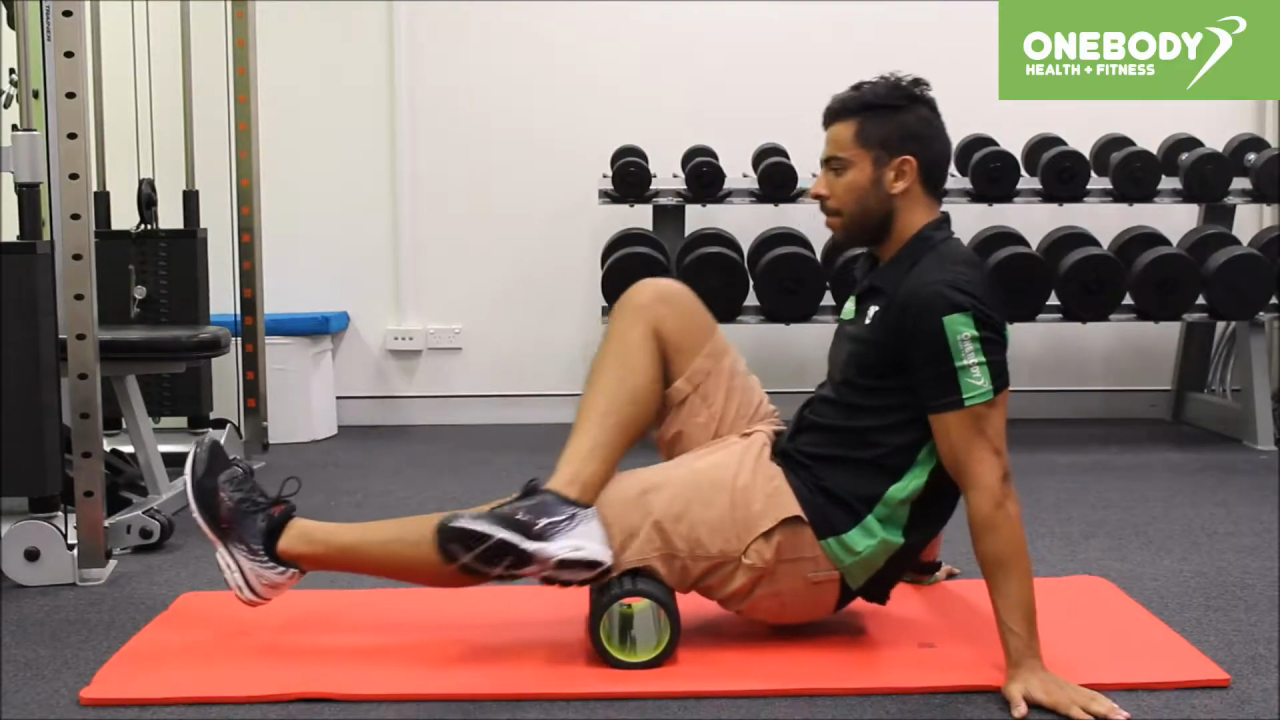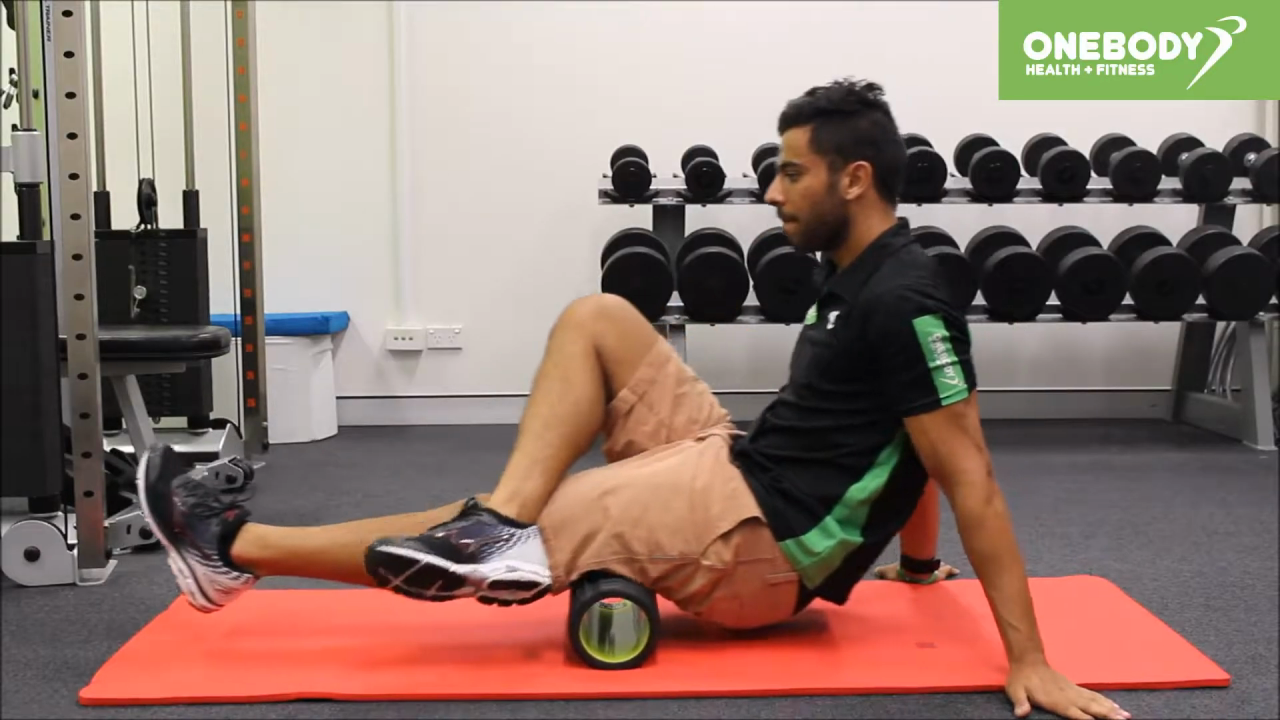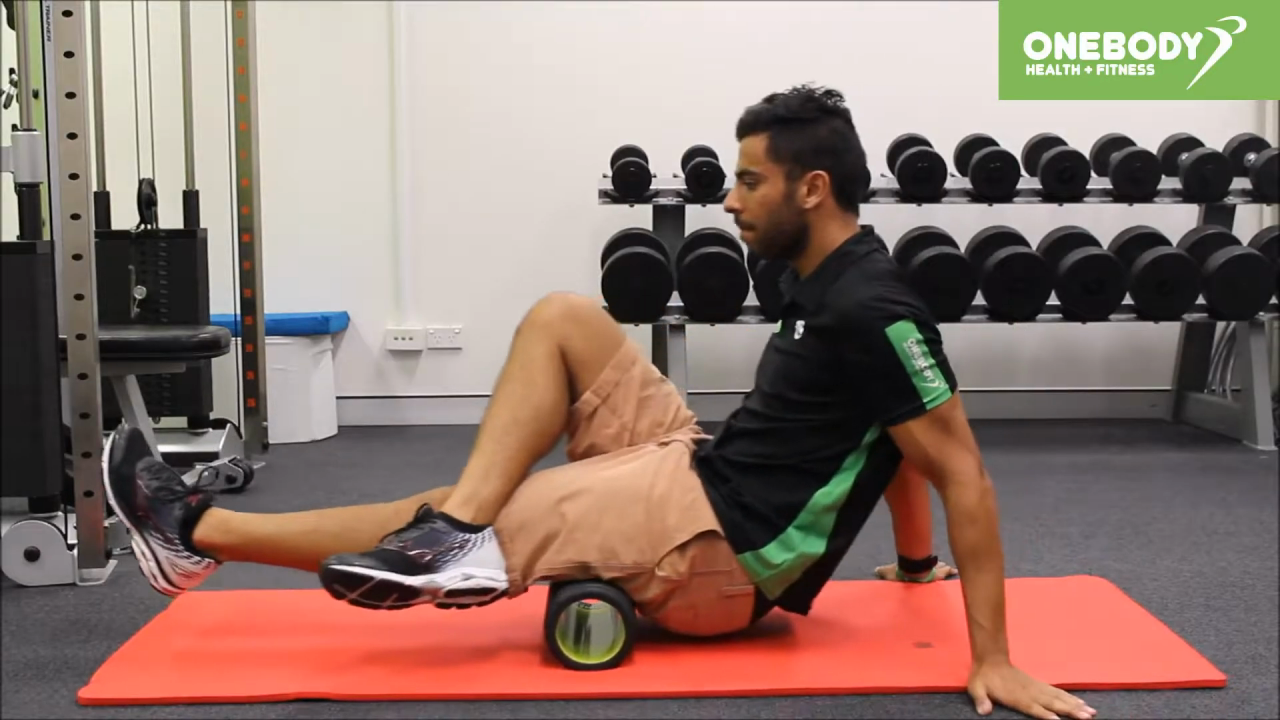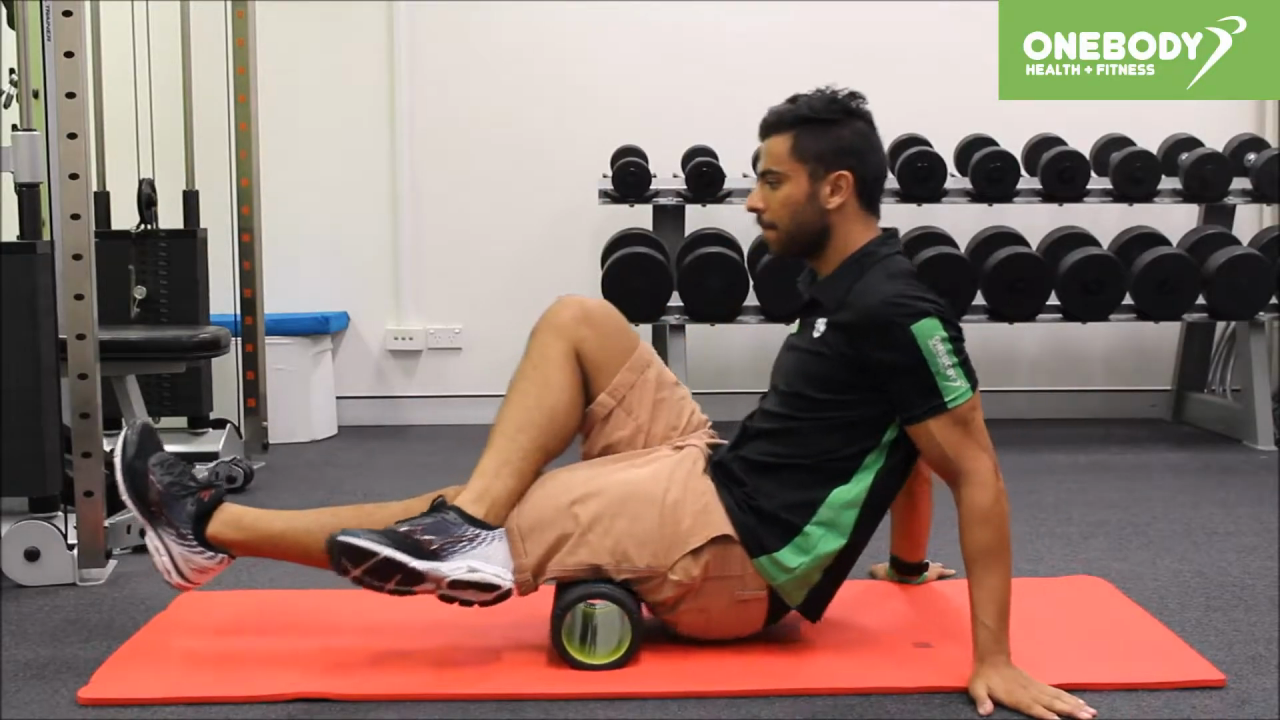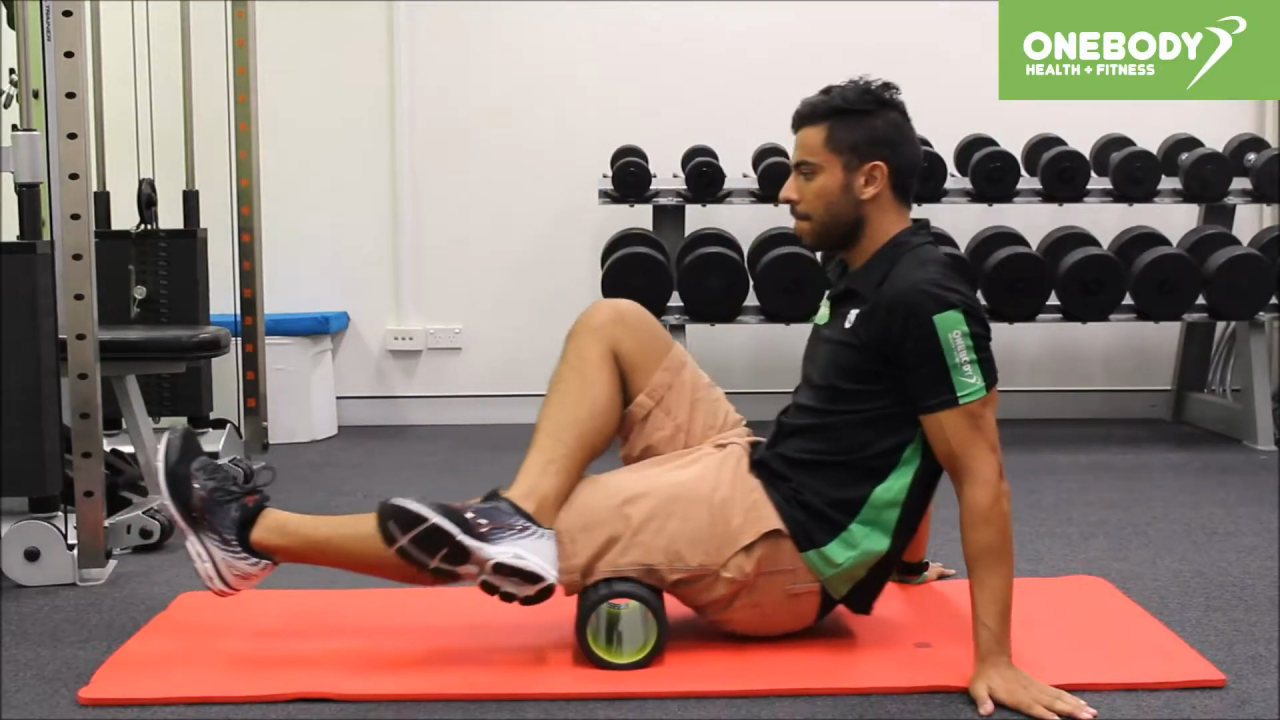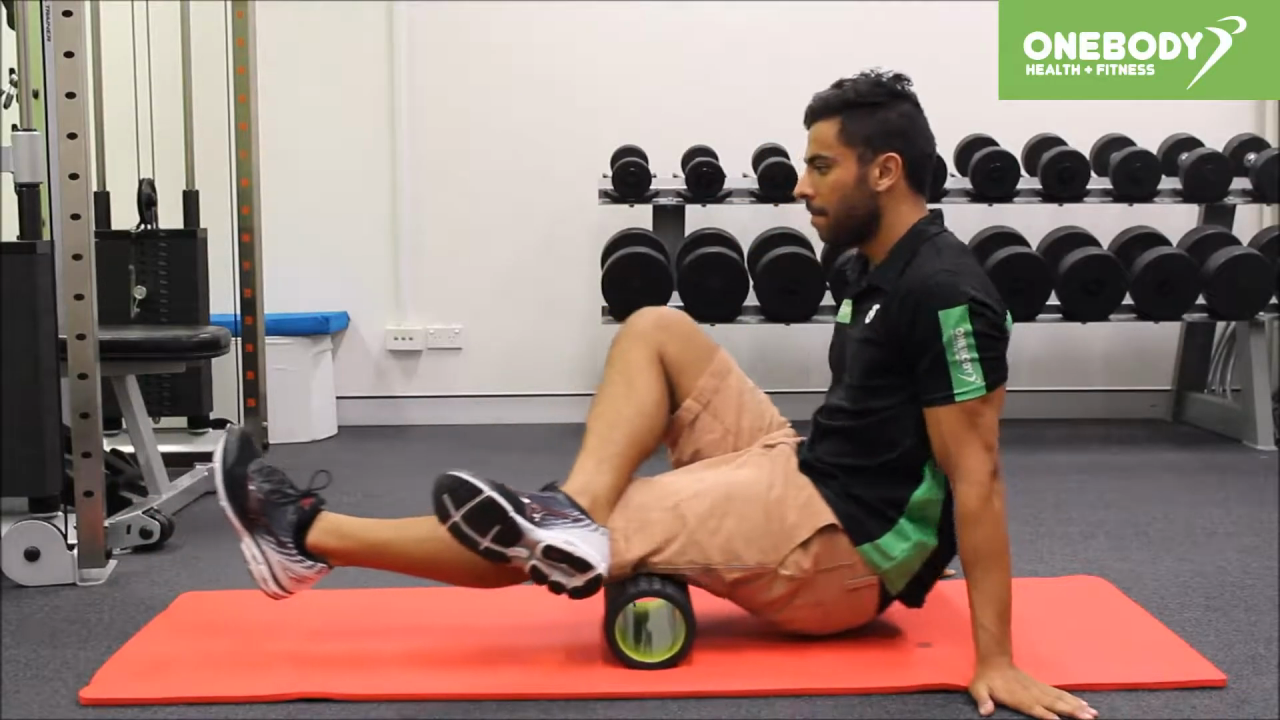
dt=0.3s
person 1, frame 1
left shoulder: (940, 298)
right shoulder: (898, 270)
left elbow: (987, 481)
right elbow: (914, 440)
right wrist: (911, 548)
left hip: (796, 537)
right hip: (777, 469)
right knee: (657, 305)
left ankle: (280, 543)
right ankle: (558, 515)
person 1, frame 2
left shoulder: (902, 302)
right shoulder: (862, 275)
left elbow: (969, 478)
right elbow: (903, 440)
right wrist: (915, 557)
left hip: (756, 542)
right hip: (740, 473)
left knee: (515, 531)
right knee: (596, 319)
left ankle: (237, 548)
right ankle: (501, 529)
person 1, frame 3
left shoulder: (868, 310)
right shoulder: (830, 282)
left elbow: (963, 476)
right elbow: (899, 442)
right wrist: (911, 560)
left hip: (714, 552)
right hip: (700, 477)
left knee: (449, 515)
right knee: (563, 320)
left ankle: (199, 530)
right ankle: (451, 537)
person 1, frame 4
left shoulder: (891, 308)
right shoulder: (847, 284)
left elbow: (977, 476)
right elbow: (908, 444)
right wrist: (907, 560)
left hip: (729, 557)
right hip: (716, 480)
left knee: (466, 527)
right knee: (577, 322)
left ankle: (213, 526)
right ankle: (462, 528)
person 1, frame 5
left shoulder: (924, 297)
right shoulder: (869, 276)
left elbow: (981, 477)
right elbow: (902, 442)
right wrist: (899, 555)
left hip: (786, 553)
right hip: (760, 483)
left knee: (493, 556)
right knee: (613, 325)
left ankle: (257, 532)
right ankle: (512, 522)
person 1, frame 6
left shoulder: (941, 289)
right shoulder: (884, 271)
left elbow: (976, 476)
right wrist: (916, 544)
left hip: (838, 552)
right hip: (804, 479)
left knee: (536, 548)
right knee: (656, 331)
left ankle: (311, 535)
right ankle: (571, 523)
